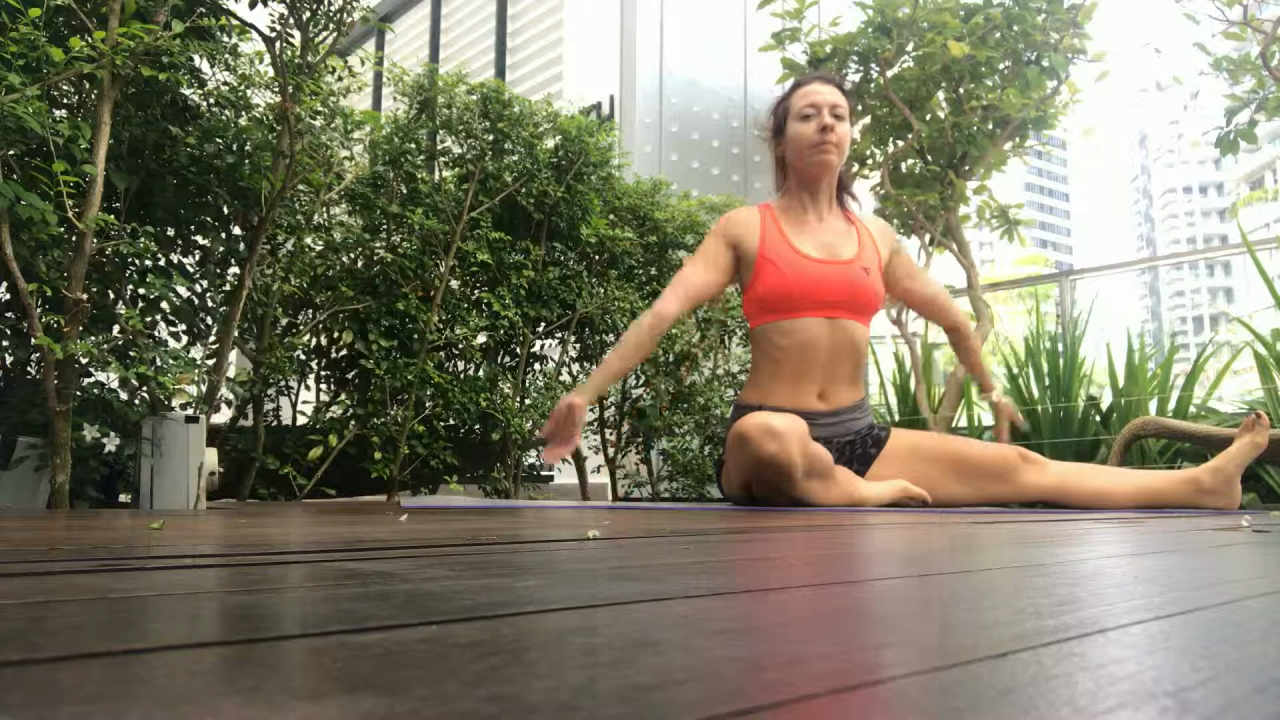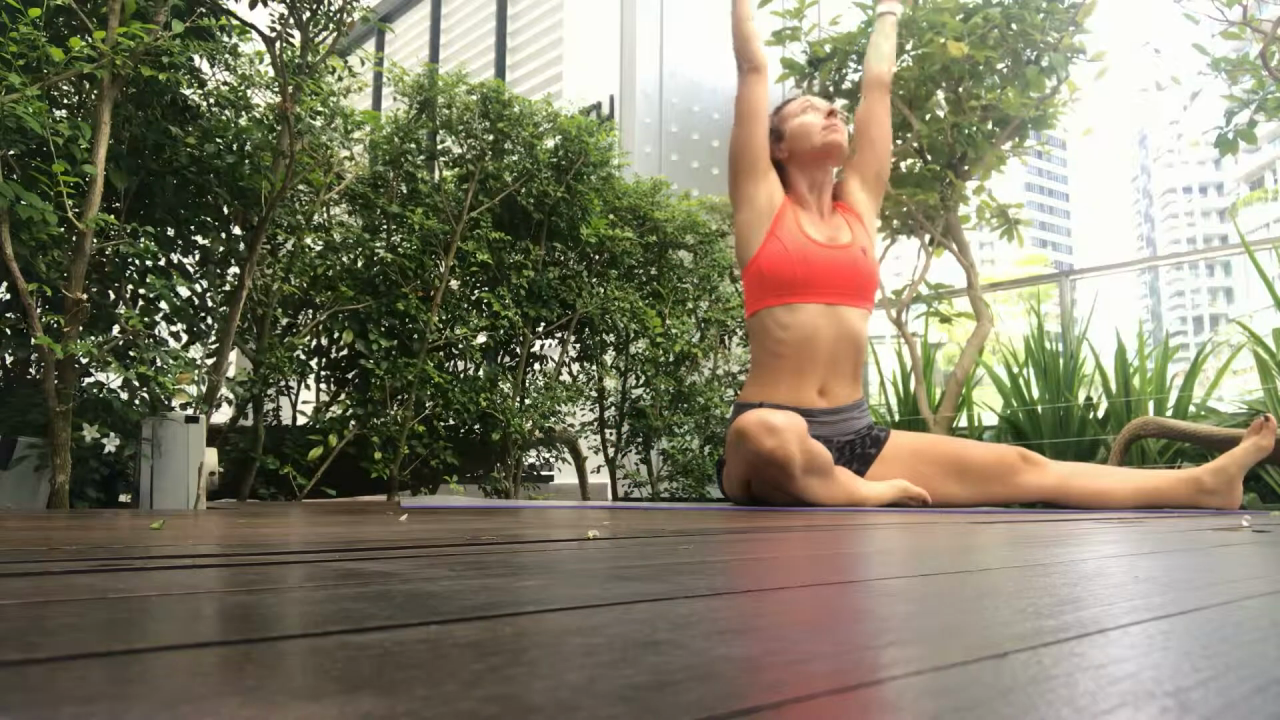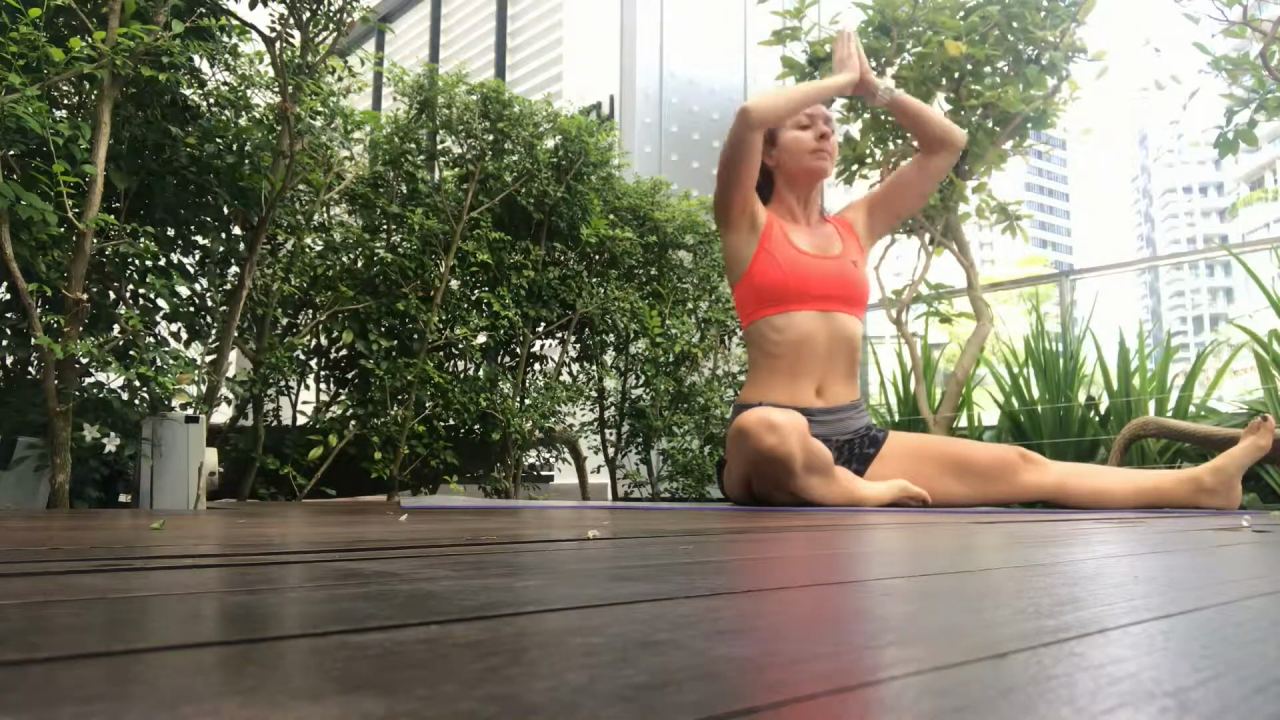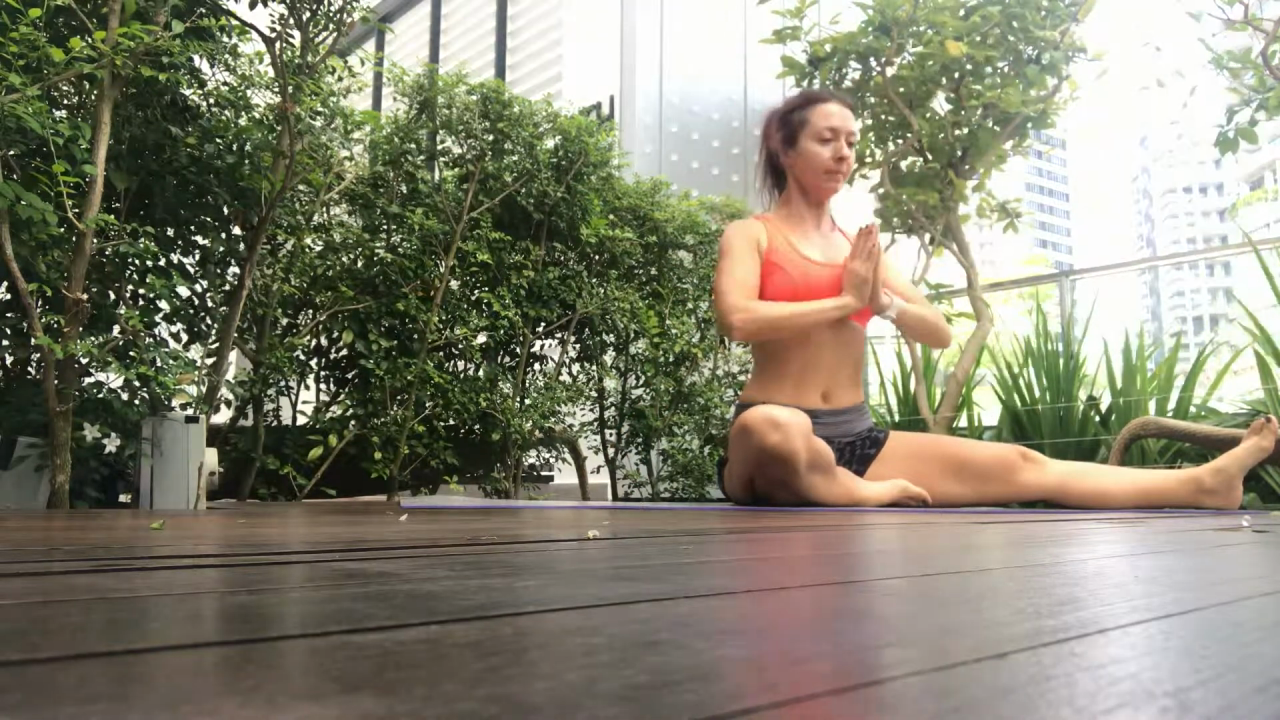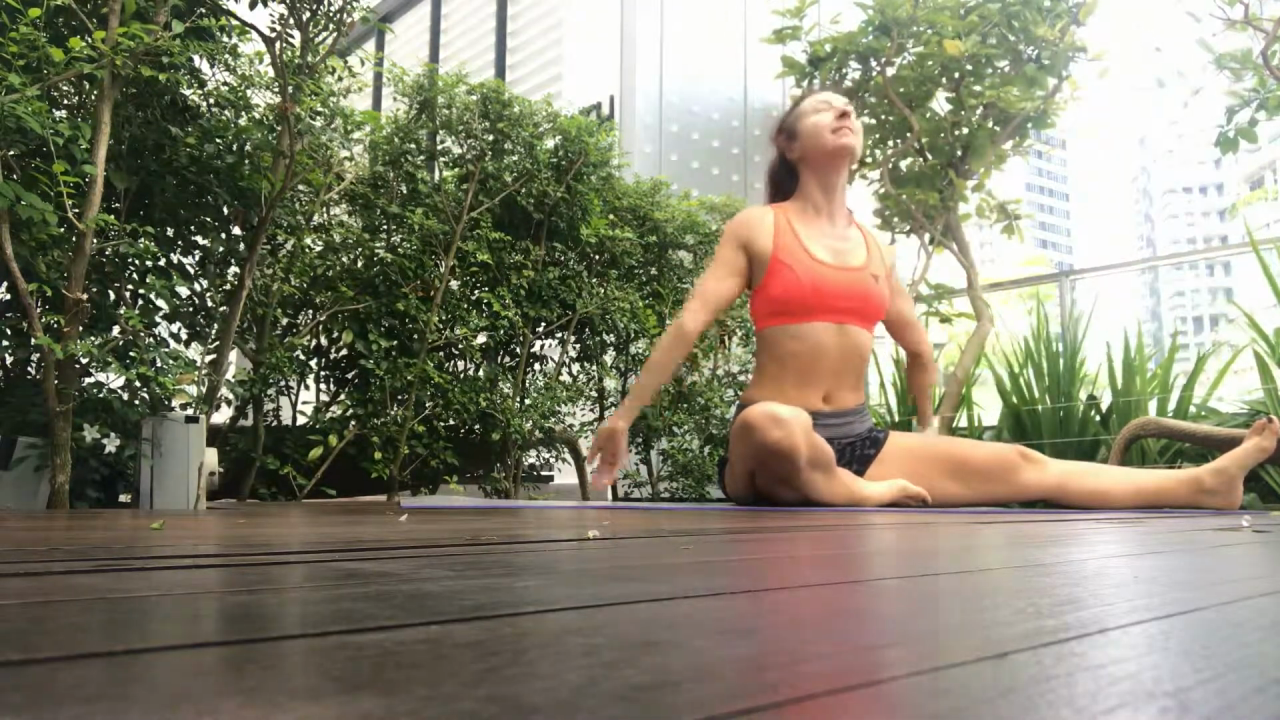
dt=1s
person 1, frame 1
left shoulder: (873, 236)
right shoulder: (747, 229)
left elbow: (945, 308)
right elbow: (663, 311)
left wrist: (988, 386)
right wrist: (586, 391)
left hip: (863, 433)
right hip: (763, 444)
left knee: (1018, 467)
right knee: (771, 437)
left ankle: (1198, 486)
right ankle: (869, 500)
person 1, frame 2
left shoulder: (858, 207)
right shoulder: (762, 205)
left elbow: (877, 85)
right elbow: (753, 71)
left hip: (854, 436)
right hip: (768, 446)
left knee: (1024, 468)
right knee: (766, 433)
right ankle: (860, 497)
person 1, frame 3
left shoulder: (856, 228)
right shoulder: (747, 223)
left elbow: (948, 143)
right elbow: (749, 117)
left wrist: (873, 87)
right wrist: (837, 80)
left hip: (853, 436)
right hip: (772, 445)
left knee: (1022, 467)
right knee: (768, 433)
left ankle: (1198, 487)
right ankle: (863, 494)
person 1, frame 4
left shoulder: (862, 247)
right shoulder: (749, 235)
left elbow: (939, 332)
right elbow: (739, 319)
left wrist: (881, 300)
right wrist: (847, 300)
left hip: (856, 437)
right hip: (773, 448)
left knee: (1021, 466)
right knee: (770, 427)
left ankle: (1203, 484)
right ankle: (864, 497)
person 1, frame 5
left shoulder: (873, 242)
right shoulder: (760, 228)
left elbow: (919, 343)
right elbow: (691, 322)
left wrist: (925, 429)
right wrist: (622, 415)
left hip: (863, 437)
right hip: (768, 448)
left knee: (1022, 464)
right knee: (777, 427)
left ankle: (1205, 485)
right ankle: (867, 498)
